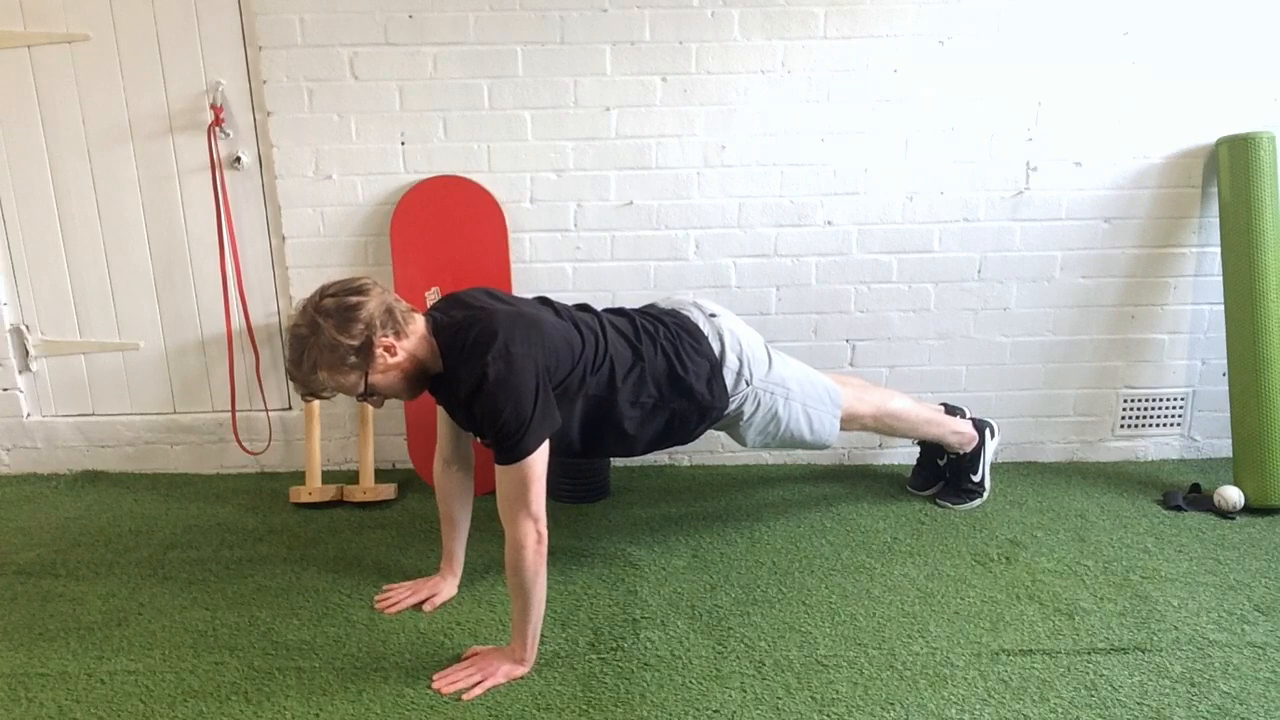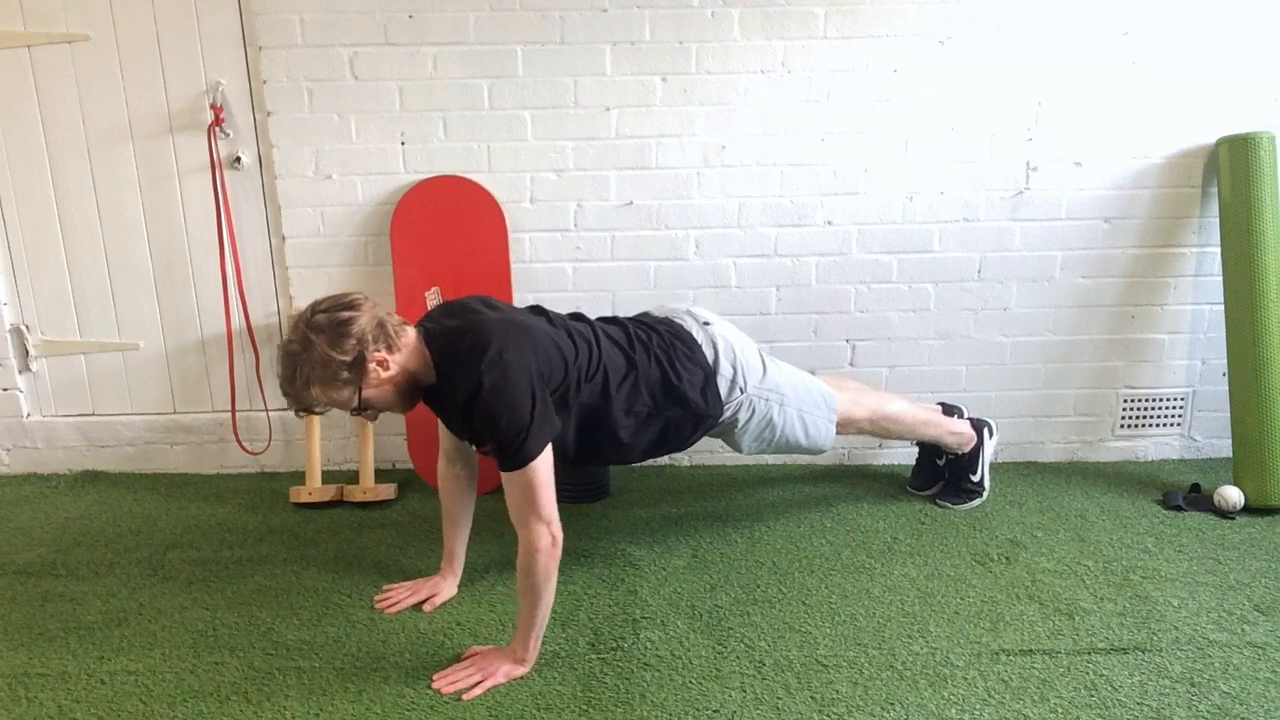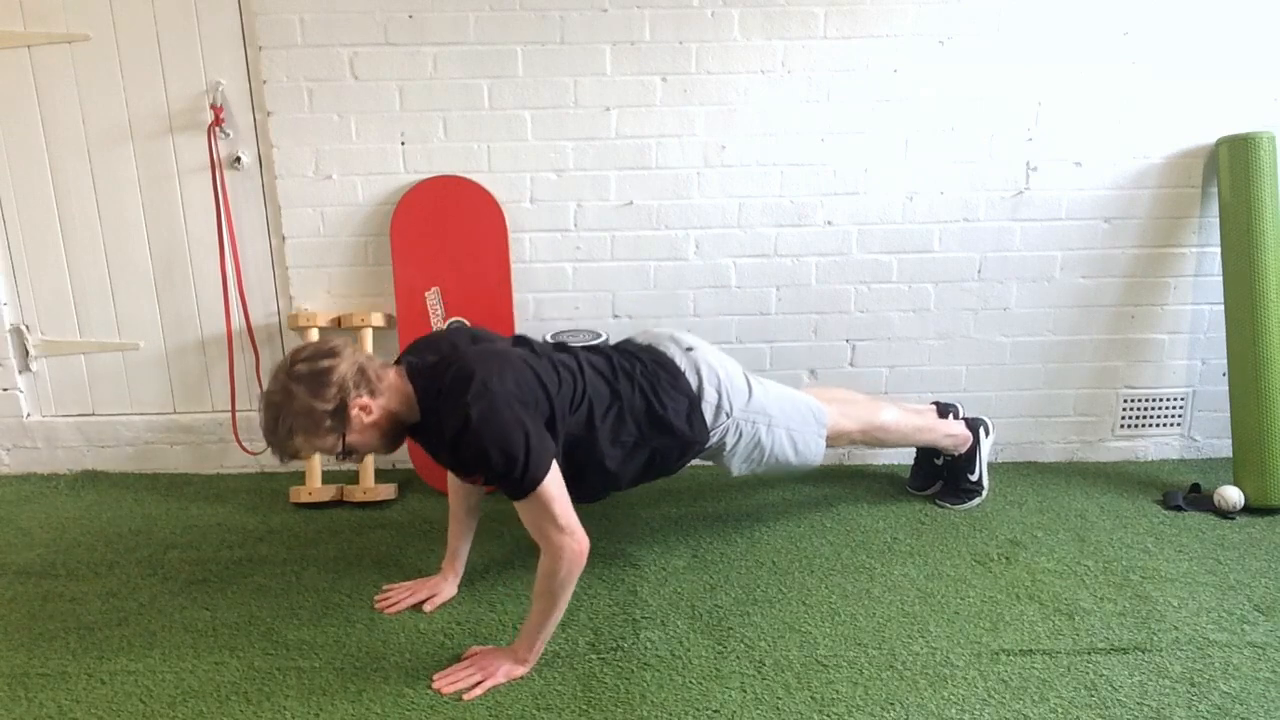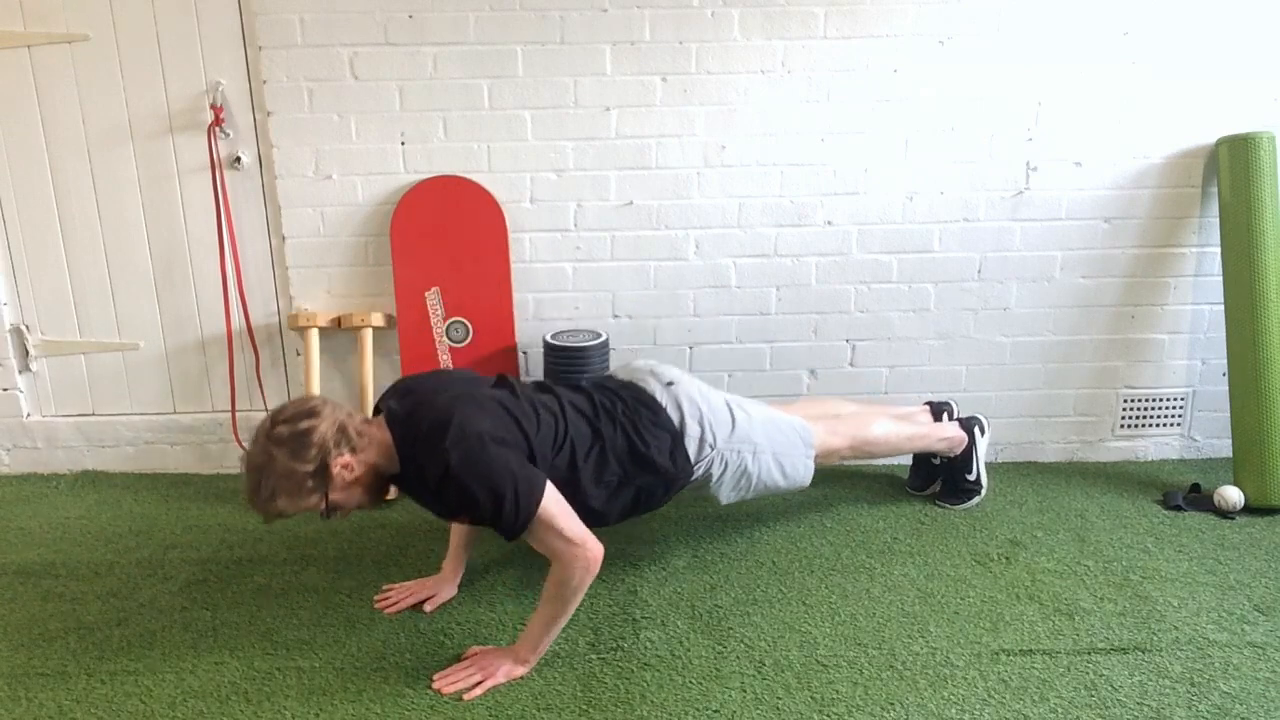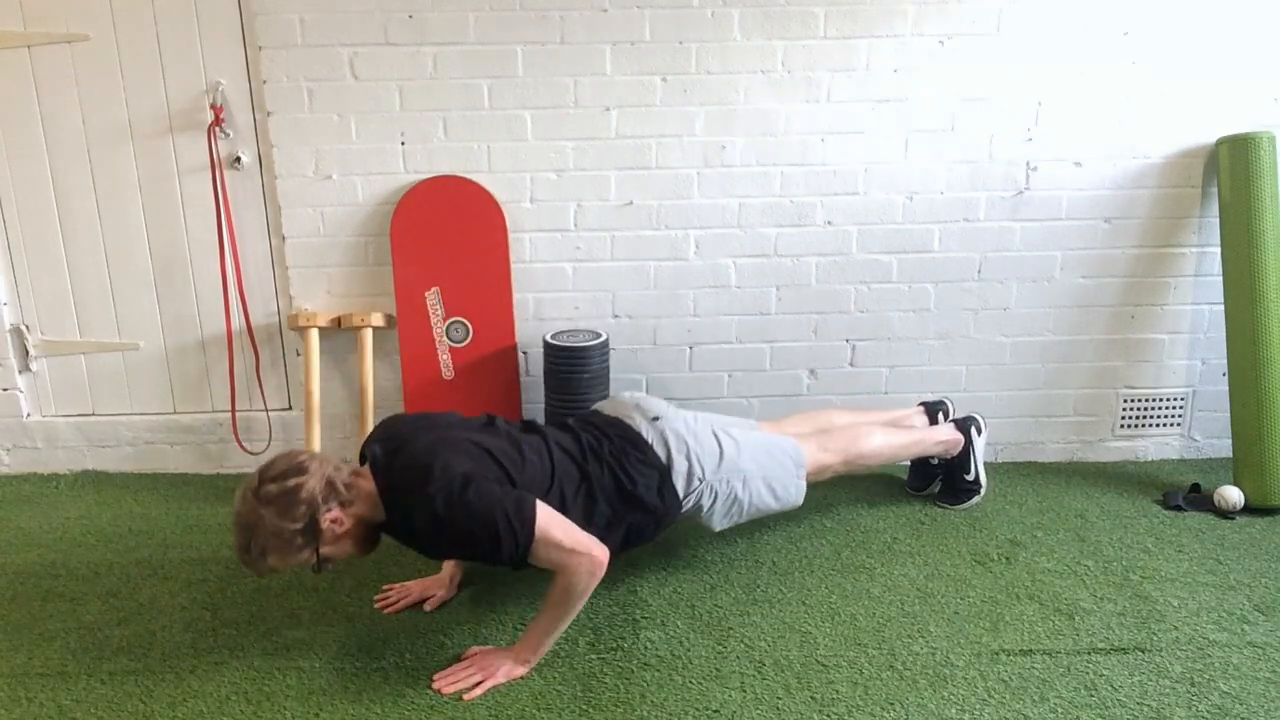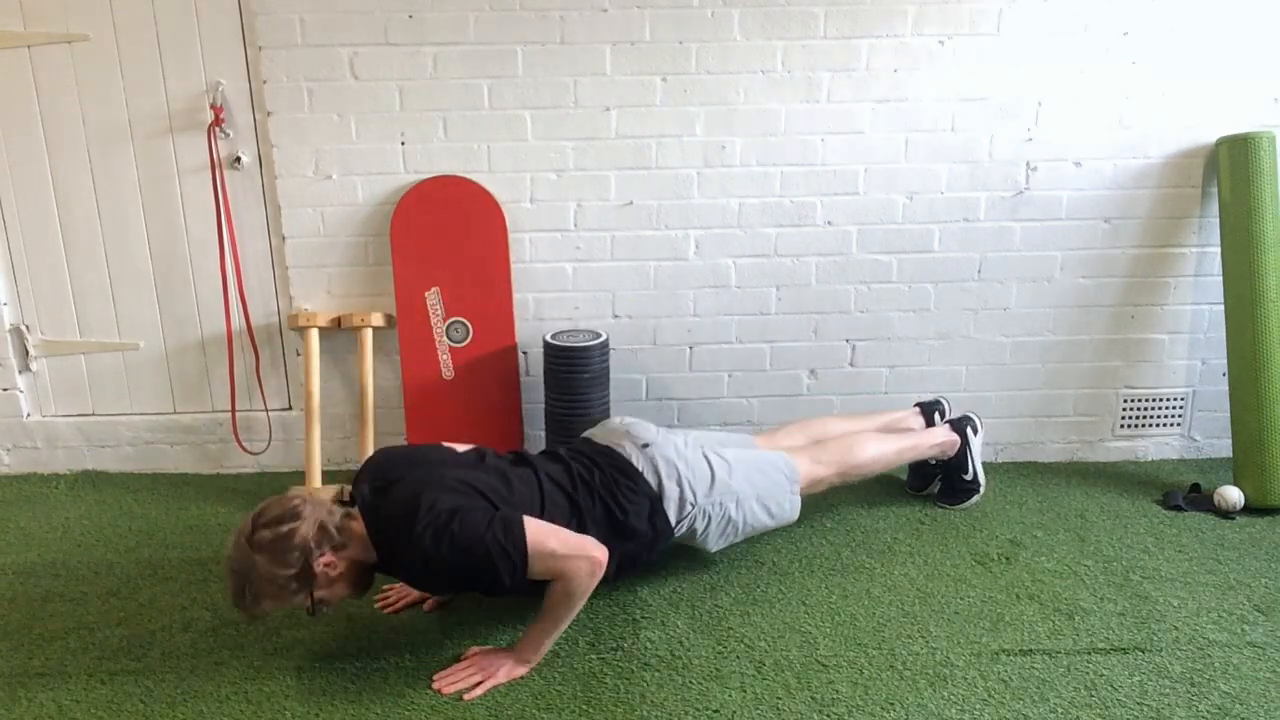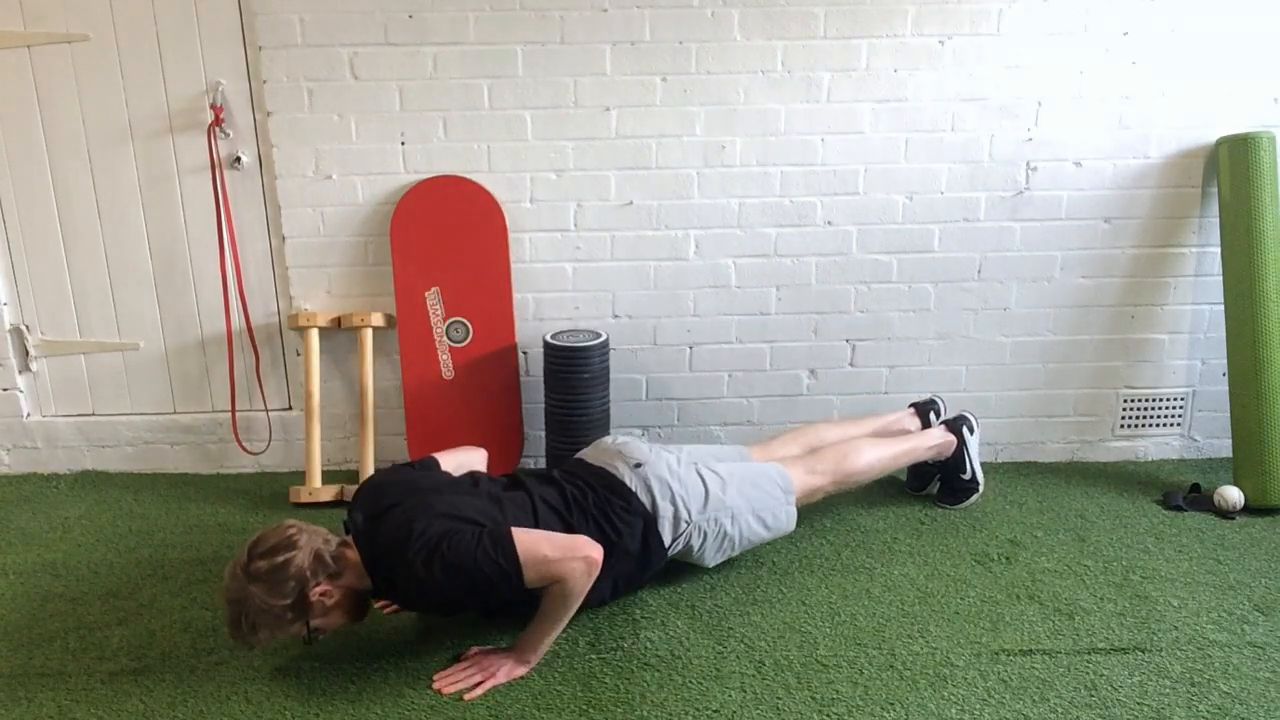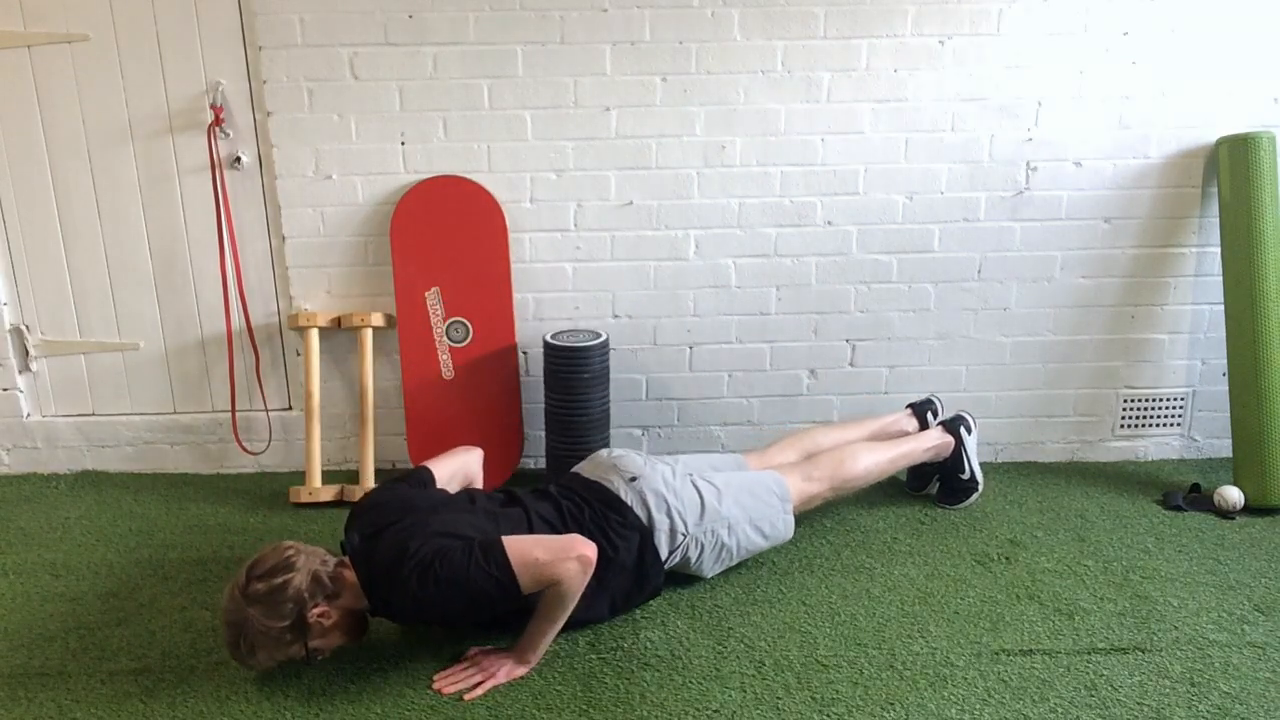
dt=0.3s
person 1, frame 1
left shoulder: (500, 366)
right shoulder: (441, 331)
left elbow: (527, 529)
right elbow: (452, 457)
left wrist: (518, 655)
right wrist: (447, 574)
left hip: (709, 364)
right hip: (672, 338)
left knee: (838, 410)
right knee: (826, 403)
left ankle: (965, 437)
right ankle: (945, 423)
person 1, frame 2
left shoulder: (496, 376)
right shoulder: (435, 343)
left elbow: (541, 534)
right elbow: (458, 454)
left wrist: (519, 657)
right wrist: (449, 572)
left hip: (703, 371)
right hip: (667, 345)
left knee: (841, 415)
right knee: (826, 408)
left ankle: (964, 436)
right ankle: (942, 421)
person 1, frame 3
left shoulder: (482, 408)
right shoulder: (419, 372)
left elbow: (567, 545)
right elbow: (466, 465)
left wrist: (520, 656)
right wrist: (448, 573)
left hip: (690, 397)
right hip: (653, 368)
left knee: (831, 427)
right knee: (809, 415)
left ankle: (960, 437)
right ankle: (935, 416)
person 1, frame 4
left shoulder: (456, 455)
right shoulder: (398, 412)
left elbow: (581, 551)
left wrist: (520, 657)
right wrist: (451, 573)
left hip: (671, 430)
right hip: (634, 398)
left knee: (823, 442)
right knee: (791, 424)
left ankle: (955, 436)
right ankle: (926, 415)
person 1, frame 5
left shoulder: (439, 497)
right shoulder: (386, 451)
left elbow: (585, 557)
left wrist: (519, 657)
right wrist: (449, 573)
left hip: (664, 466)
right hip: (622, 427)
left knee: (818, 457)
right knee: (783, 439)
left ankle: (952, 440)
right ankle: (924, 416)
person 1, frame 6
left shoulder: (425, 535)
right shoulder: (377, 481)
left elbow: (587, 558)
left wrist: (522, 655)
left hip: (653, 493)
right hip: (616, 451)
left knee: (810, 471)
right knee: (776, 450)
left ankle: (948, 438)
right ankle: (919, 416)
person 1, frame 7
left shoulder: (420, 559)
right shoulder: (376, 504)
left elbow: (581, 559)
left wrist: (522, 657)
left hip: (650, 511)
right hip: (612, 468)
left knee: (807, 480)
right knee: (773, 460)
left ankle: (945, 440)
right ankle: (916, 418)
person 1, frame 8
left shoulder: (417, 578)
right shoulder: (375, 516)
left elbow: (576, 557)
right elbow: (467, 457)
left wrist: (522, 657)
left hip: (648, 524)
right hip: (613, 479)
left knee: (805, 485)
right knee: (770, 464)
left ankle: (944, 441)
right ankle: (914, 419)
